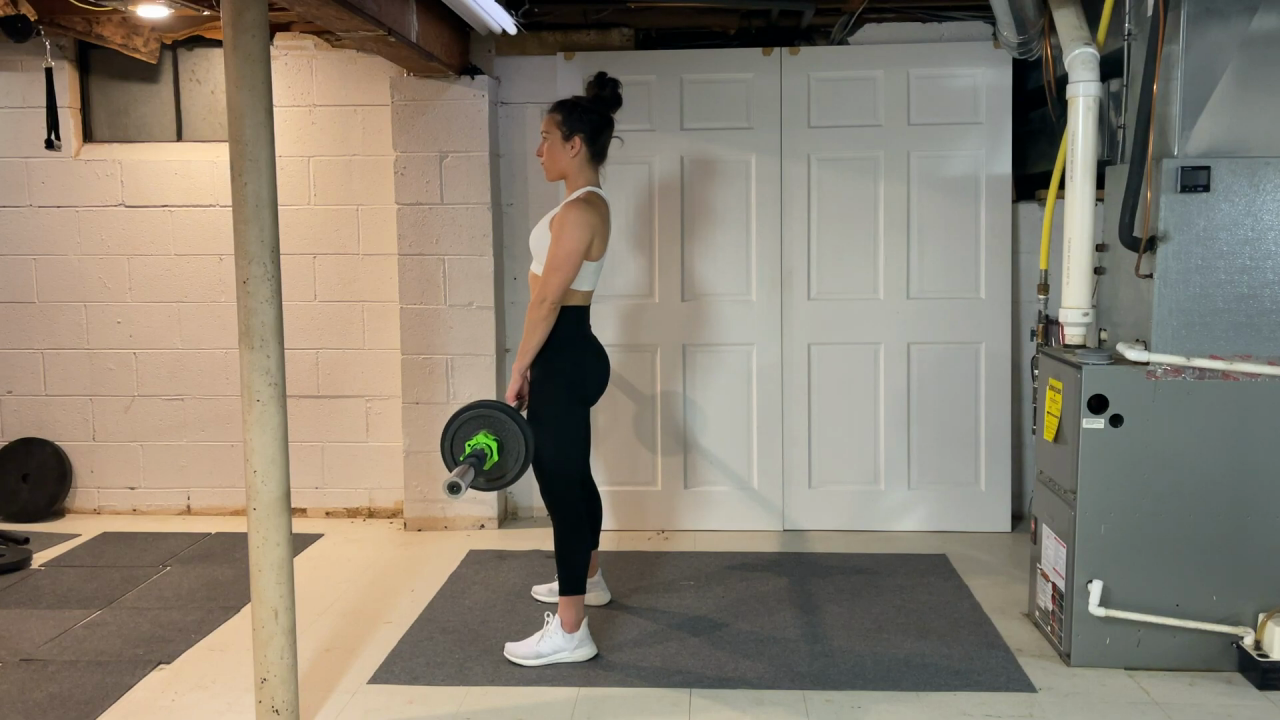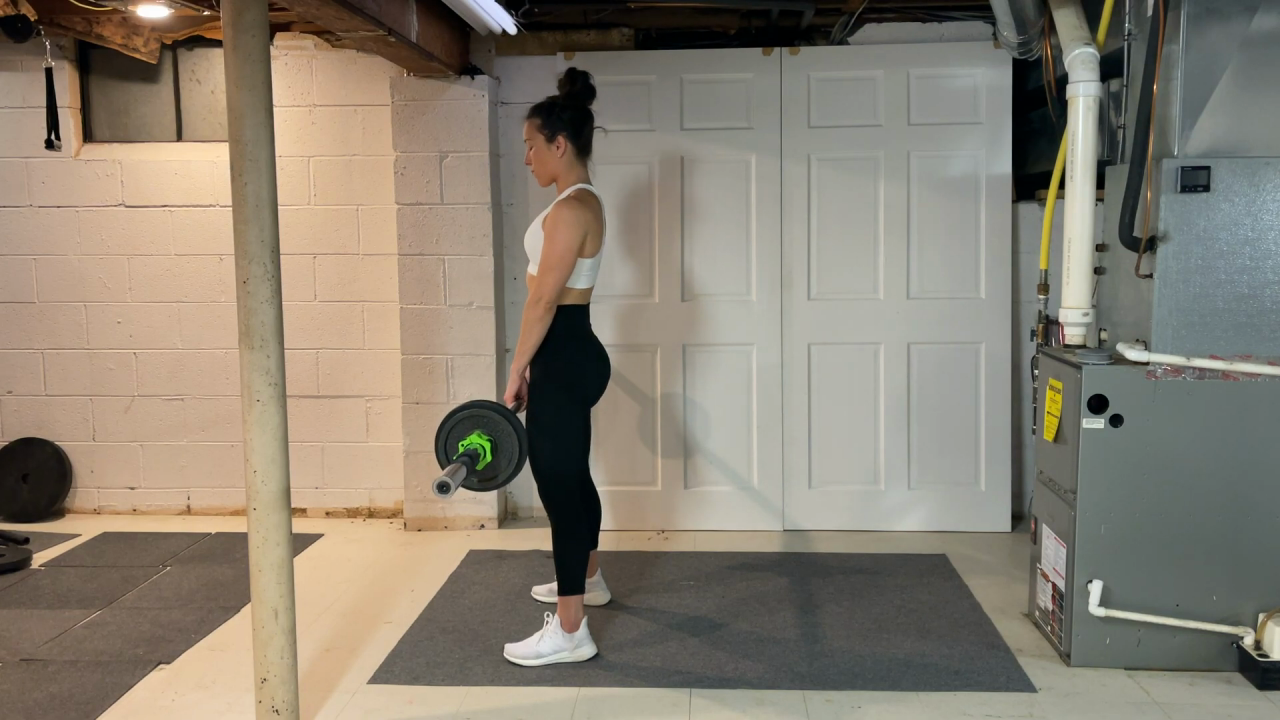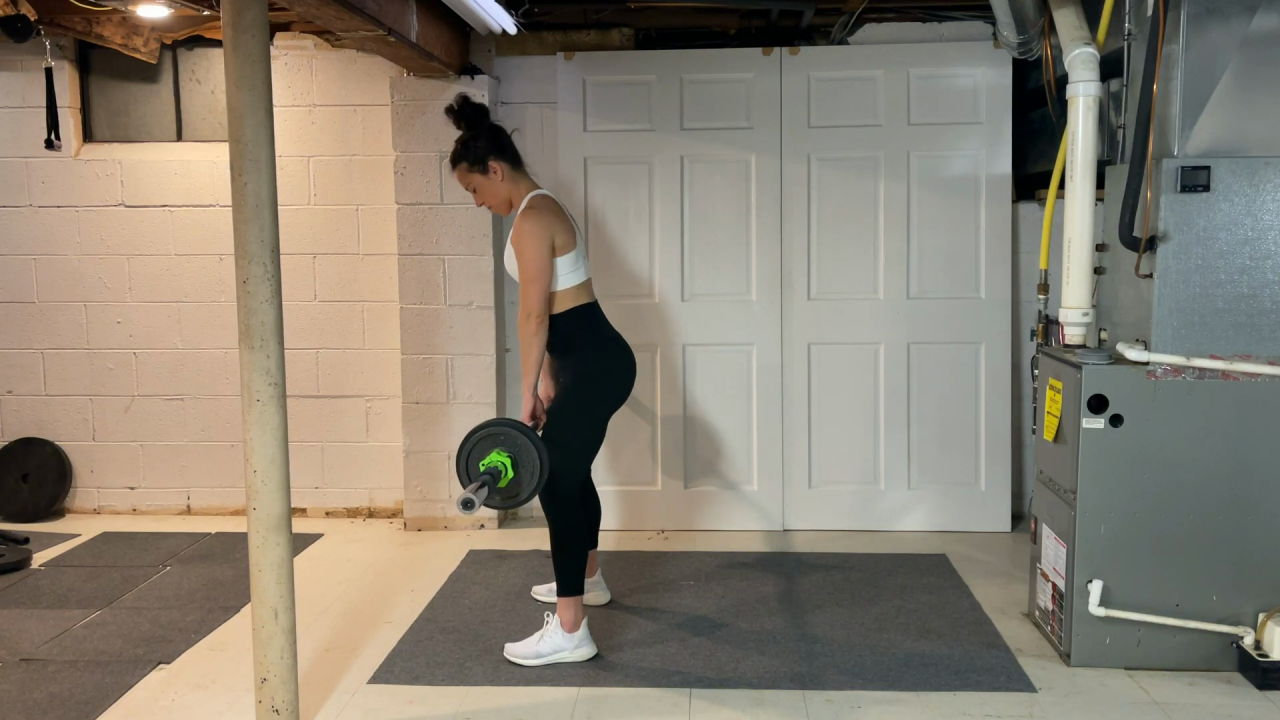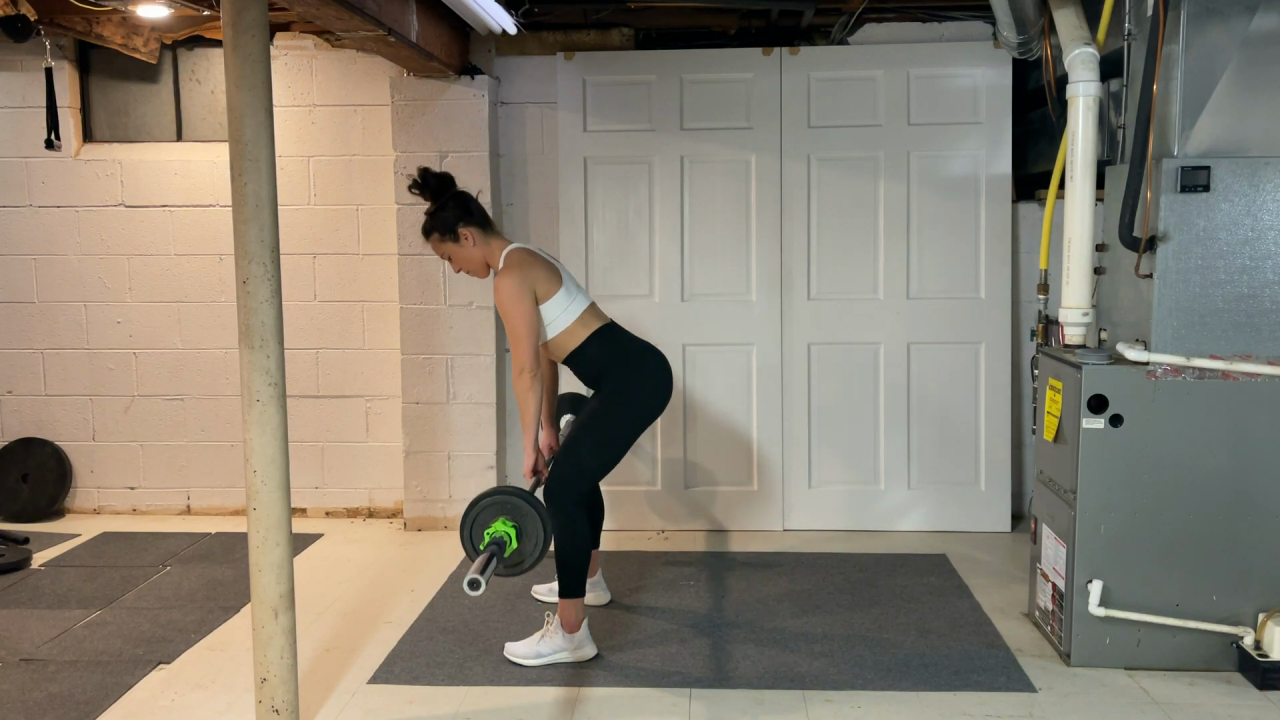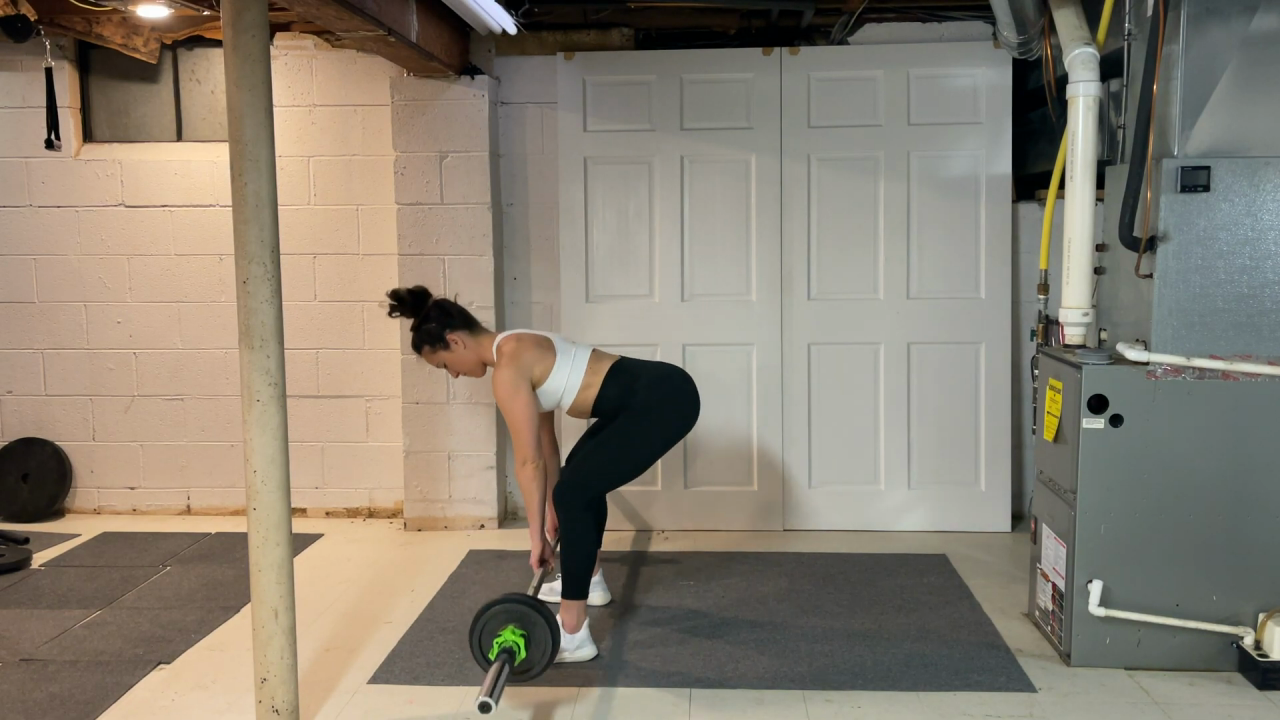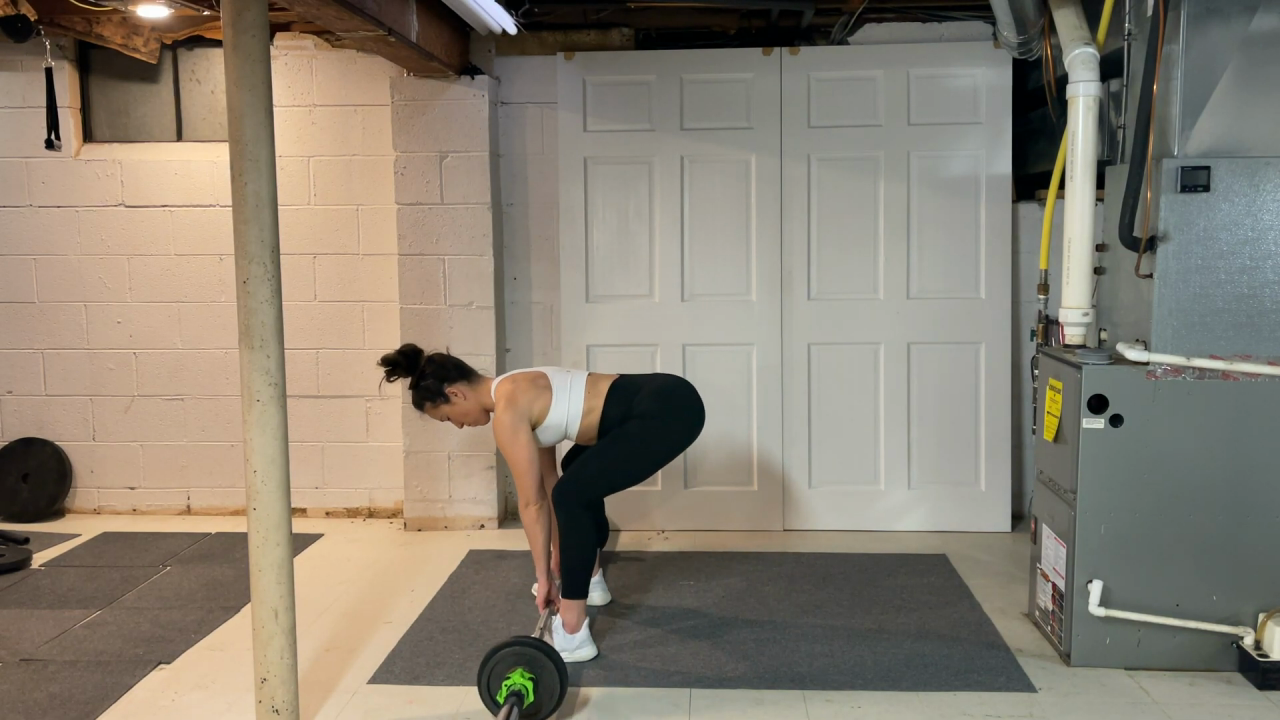
dt=0.5s
person 1, frame 1
left shoulder: (580, 210)
right shoulder: (585, 204)
left elbow: (547, 300)
left wrist: (518, 372)
right wrist: (534, 365)
left hip: (563, 362)
right hip: (569, 356)
left knee: (560, 486)
right knee: (572, 478)
left ankle: (570, 632)
right ankle: (587, 579)
person 1, frame 2
left shoulder: (571, 208)
right shoulder: (578, 202)
left elbow: (543, 300)
left wrist: (516, 373)
right wrist: (533, 366)
left hip: (565, 362)
right hip: (573, 356)
left knee: (558, 487)
right knee: (572, 477)
left ankle: (570, 633)
right ankle: (588, 579)
person 1, frame 3
left shoulder: (532, 218)
right shoulder: (542, 210)
left elbow: (534, 316)
left wrist: (528, 393)
right wrist: (549, 379)
left hip: (594, 364)
right hip: (595, 359)
left knee: (557, 484)
right knee: (570, 474)
left ankle: (570, 631)
right ankle: (588, 578)
person 1, frame 4
left shoulder: (510, 276)
right shoulder: (524, 261)
left elbow: (526, 371)
right elbow: (545, 355)
left wrist: (530, 446)
right wrist: (548, 427)
left hip: (633, 380)
right hip: (636, 372)
left knee: (563, 486)
right knee: (577, 471)
left ankle: (571, 634)
right ankle: (588, 578)
person 1, frame 5
left shoulder: (507, 367)
right shoulder: (517, 349)
left elbow: (529, 462)
right elbow: (544, 443)
left wrist: (537, 536)
right wrist: (551, 507)
left hip: (663, 403)
right hip: (657, 393)
left knee: (573, 494)
right knee: (581, 474)
left ankle: (572, 634)
right ankle: (590, 580)
person 1, frame 6
left shoulder: (508, 411)
right shoulder: (517, 394)
left elbow: (532, 503)
right elbow: (547, 479)
left wrist: (543, 576)
right wrist: (559, 549)
left hip: (667, 412)
right hip: (662, 400)
left knee: (573, 494)
right knee: (578, 472)
left ankle: (572, 635)
right ankle: (590, 580)
